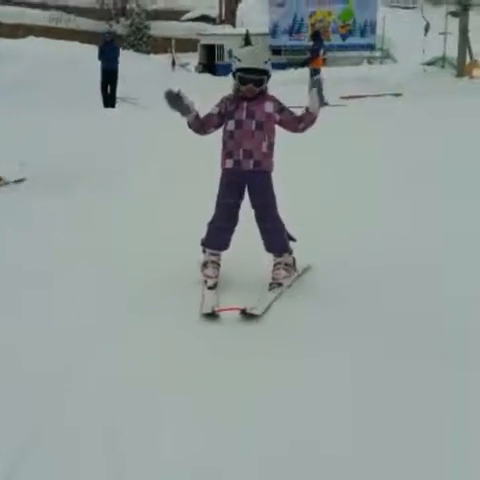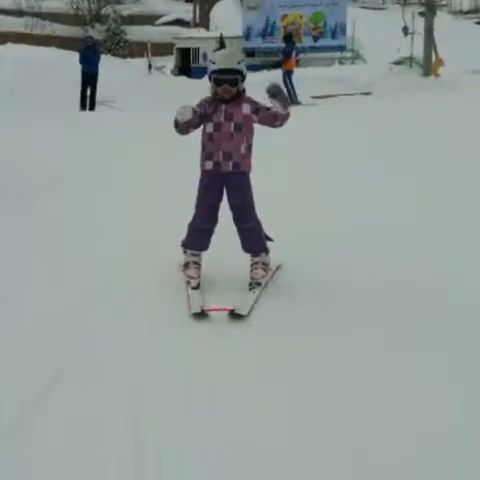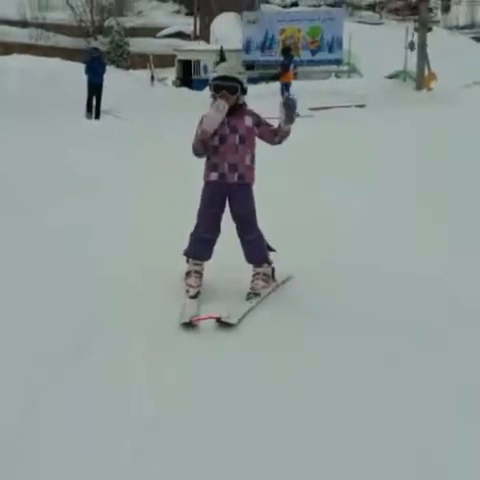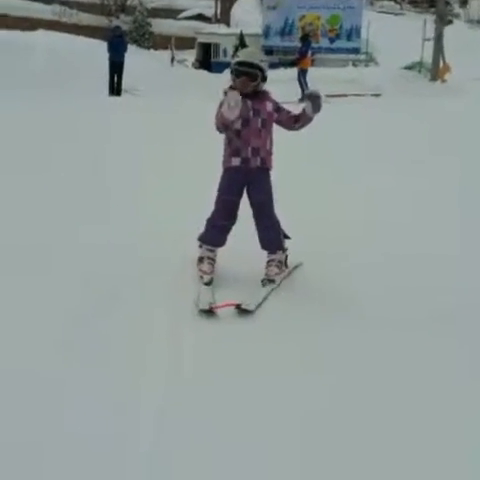
dt=0.4s
person 1, frame 1
left shoulder: (271, 104)
right shoulder: (227, 104)
left elbow: (298, 124)
right elbow: (204, 127)
left wrist: (313, 108)
right wrist: (188, 112)
left hip: (260, 170)
right hip: (231, 169)
left knee: (267, 215)
right knee: (224, 215)
left ankle: (283, 259)
right ankle: (211, 257)
person 1, frame 2
left shoulder: (248, 105)
right shoulder: (206, 105)
left elbow: (275, 120)
right elbow: (184, 129)
left wrist: (281, 106)
right wrist: (182, 118)
left hip: (238, 170)
right hip: (210, 170)
left knee: (245, 216)
right knee: (204, 215)
left ankle: (260, 258)
right ankle: (192, 258)
person 1, frame 3
left shoulder: (250, 118)
right shoulder: (210, 118)
left elbow: (275, 137)
right elbow: (198, 151)
left wrist: (286, 122)
right wrist: (209, 126)
left hip: (242, 182)
right hip: (214, 181)
left knee: (248, 227)
right knee: (206, 226)
left ankle: (263, 268)
right ankle: (194, 267)
person 1, frame 4
left shoulder: (268, 103)
right shoulder: (228, 102)
left elbow: (293, 122)
right elbow: (221, 127)
left wrist: (310, 111)
right wrist: (229, 113)
left hip: (260, 168)
right hip: (234, 166)
left knee: (265, 213)
right knee: (223, 212)
left ankle: (277, 256)
right ankle: (207, 253)
